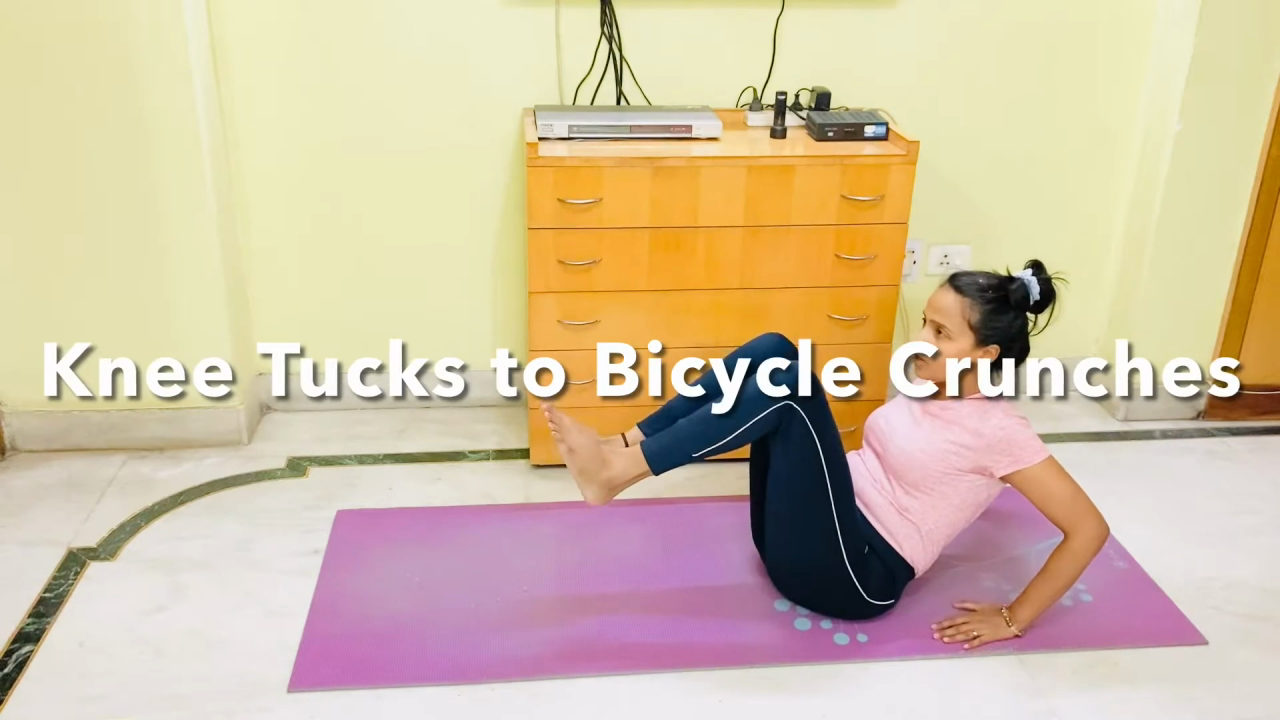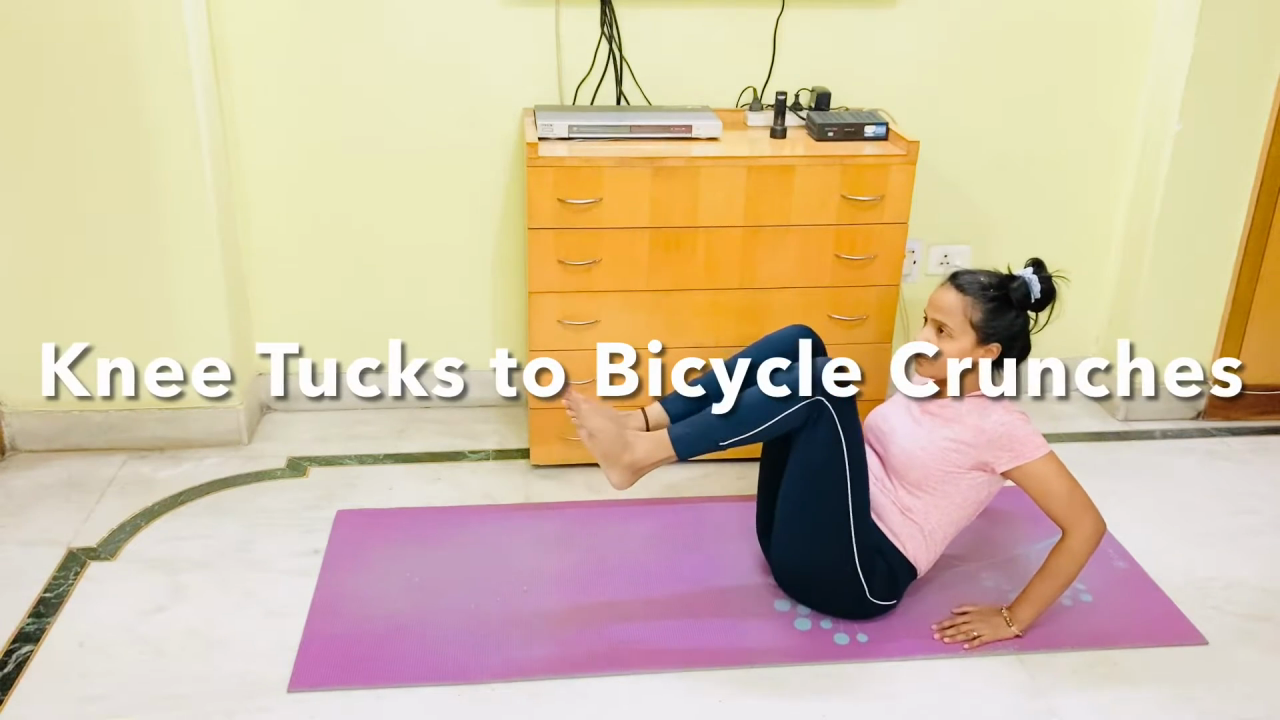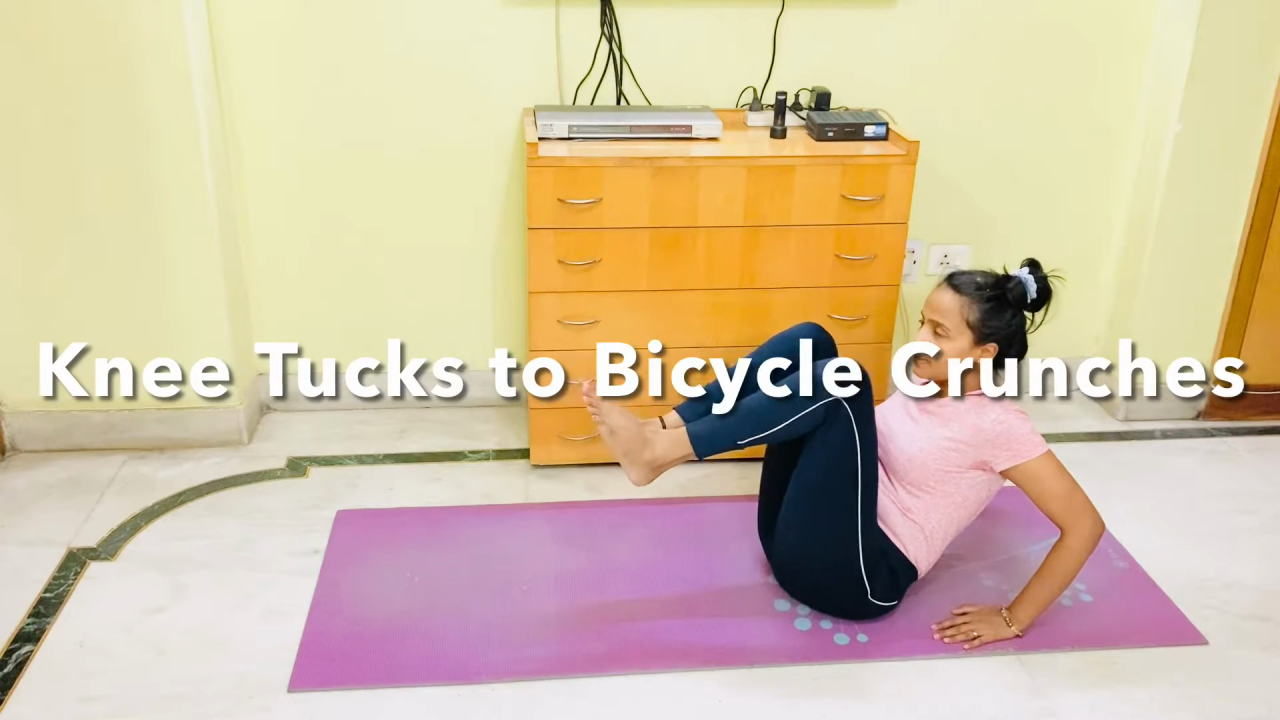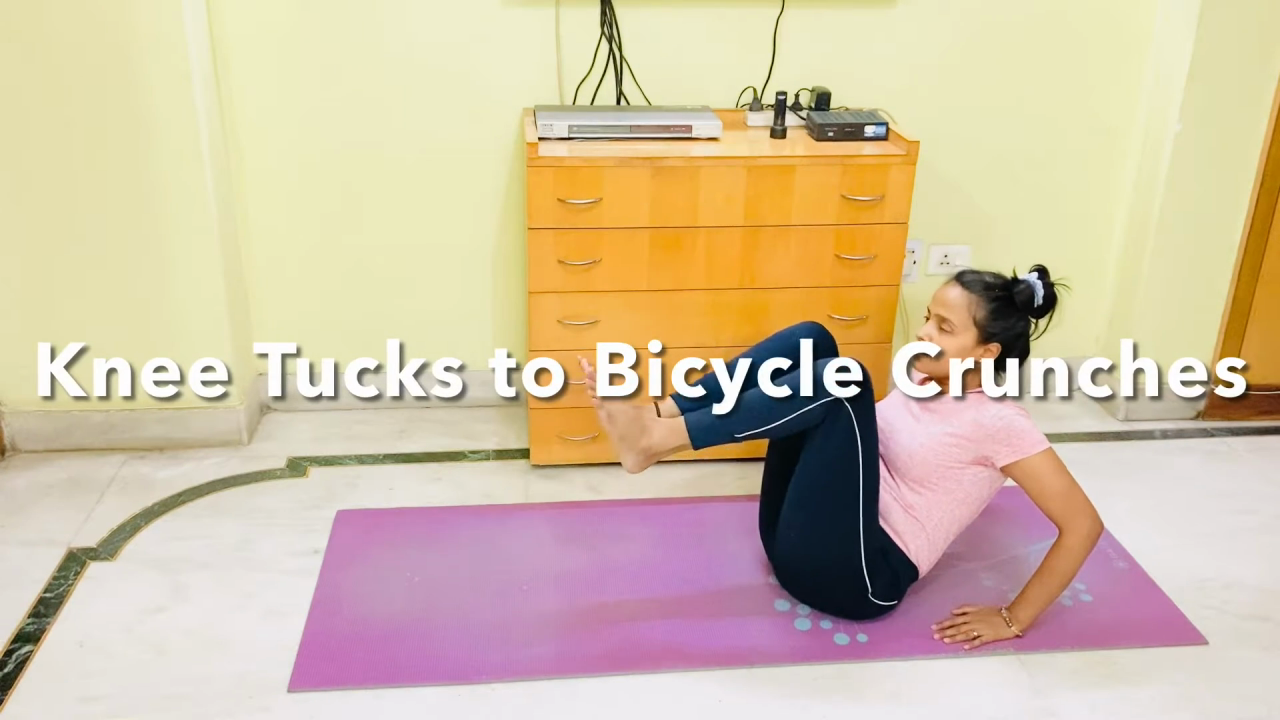
dt=0.3s
person 1, frame 1
left shoulder: (997, 431)
right shoulder: (931, 386)
left elbow: (1089, 529)
left wrist: (1013, 619)
left hip: (852, 572)
right hip: (813, 525)
left knee: (789, 385)
right knee: (771, 351)
left ankle: (619, 471)
right ankle: (622, 446)
person 1, frame 2
left shoulder: (998, 428)
right shoulder: (928, 382)
left elbow: (1086, 526)
left wrist: (1013, 620)
left hip: (853, 574)
right hip: (799, 533)
left knee: (823, 382)
right knee: (798, 342)
left ankle: (643, 455)
right ankle: (645, 423)
person 1, frame 3
left shoulder: (996, 427)
right shoulder: (926, 382)
left elbow: (1084, 527)
left wrist: (1013, 620)
left hip: (854, 574)
right hip: (796, 531)
right knee: (808, 340)
left ankle: (661, 451)
right ankle: (664, 428)
person 1, frame 4
left shoulder: (997, 424)
right shoulder: (924, 380)
left elbow: (1082, 525)
left wrist: (1013, 620)
left hip: (854, 574)
right hip: (799, 533)
left knee: (841, 381)
right knee: (810, 339)
left ankle: (657, 441)
right ankle: (660, 415)
